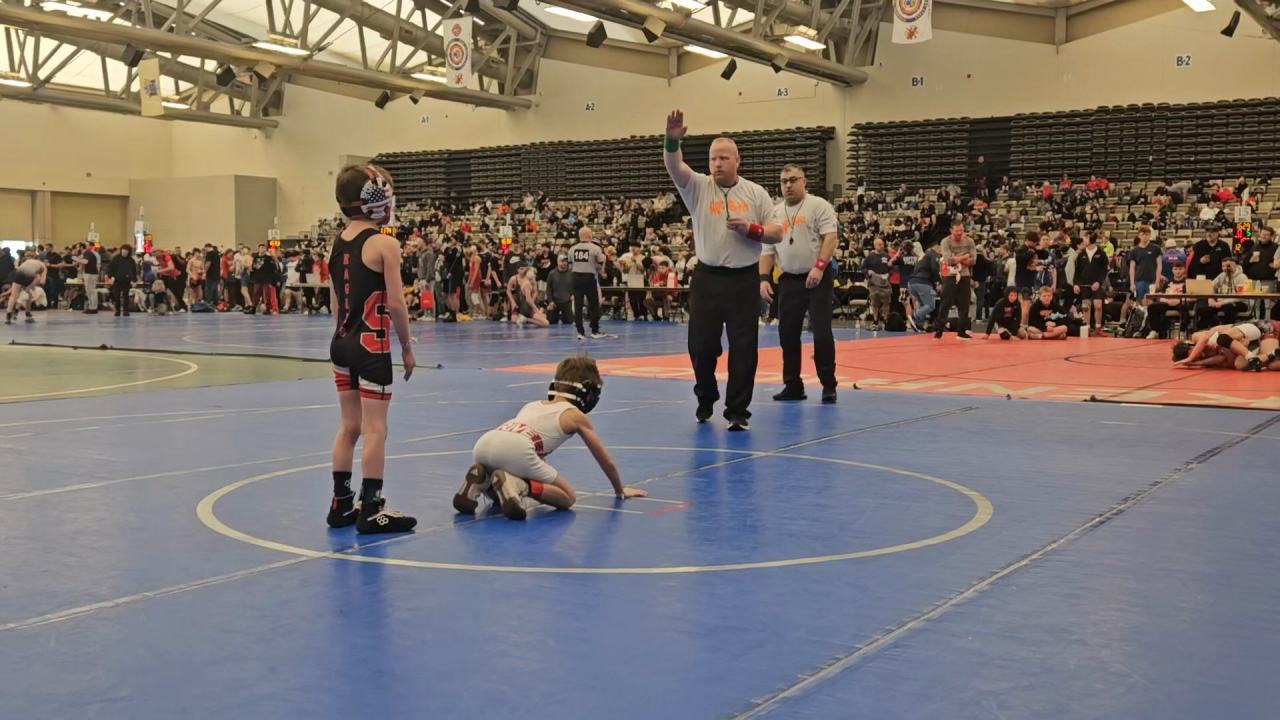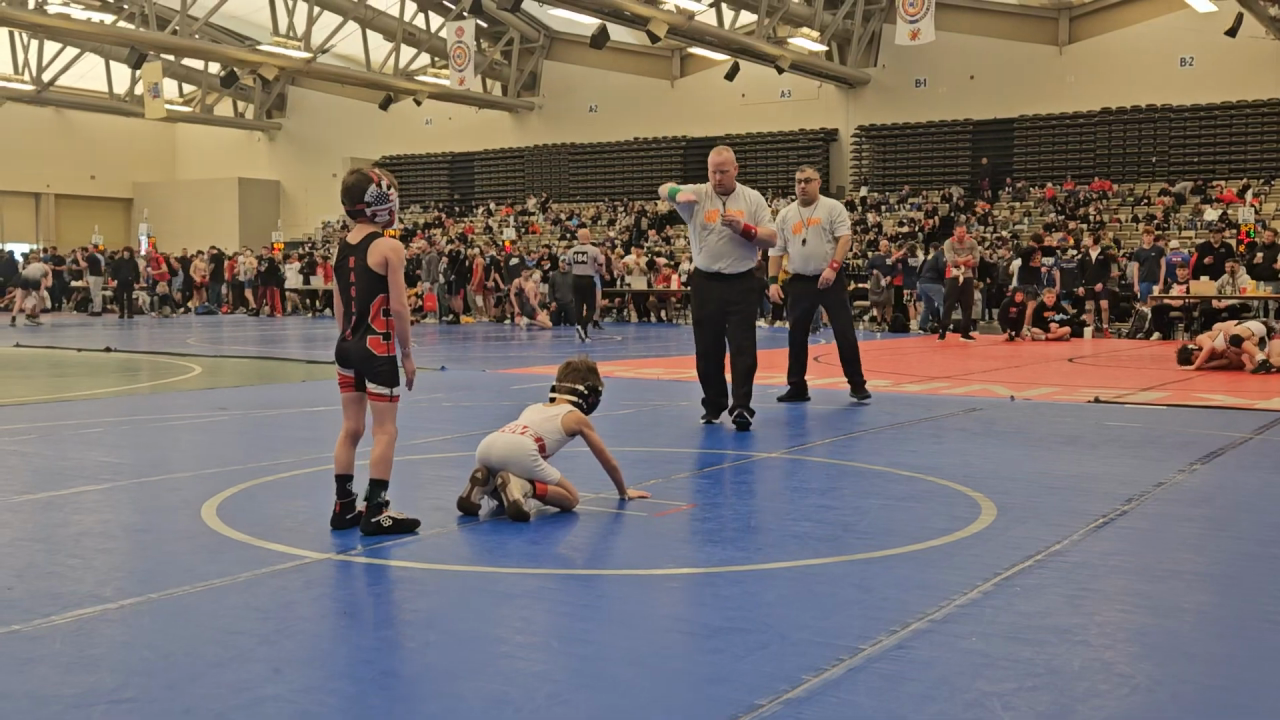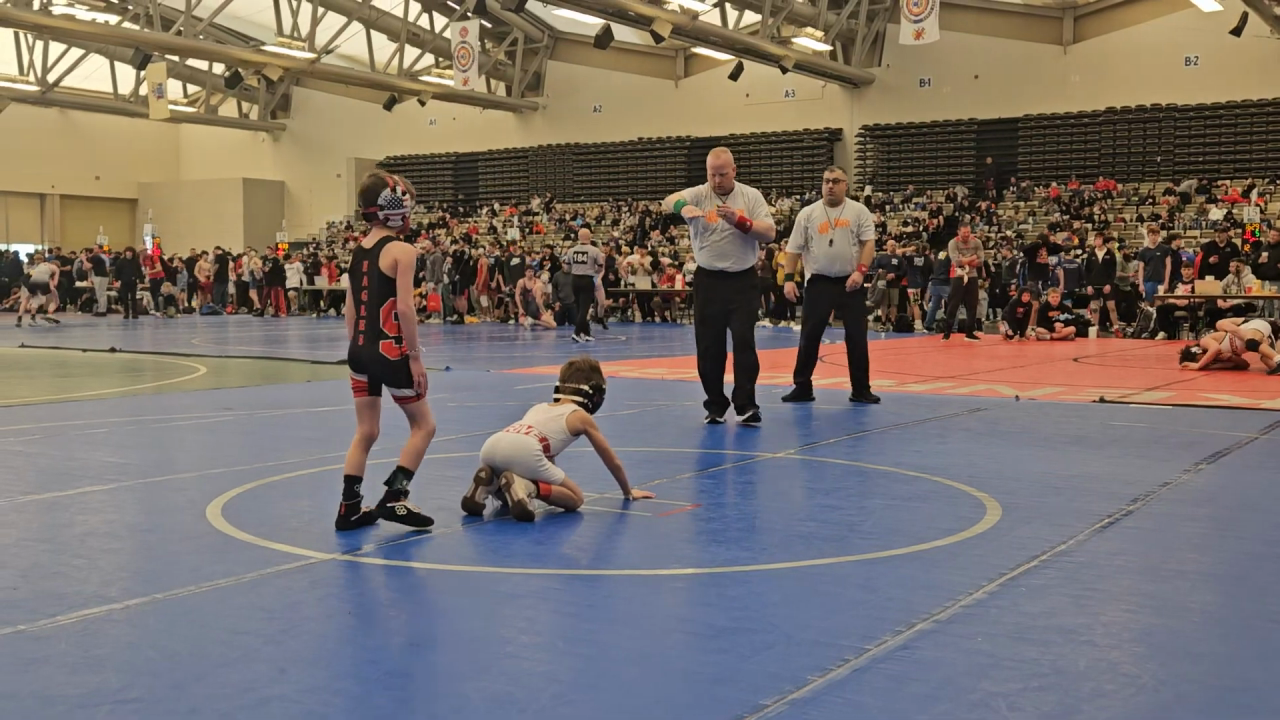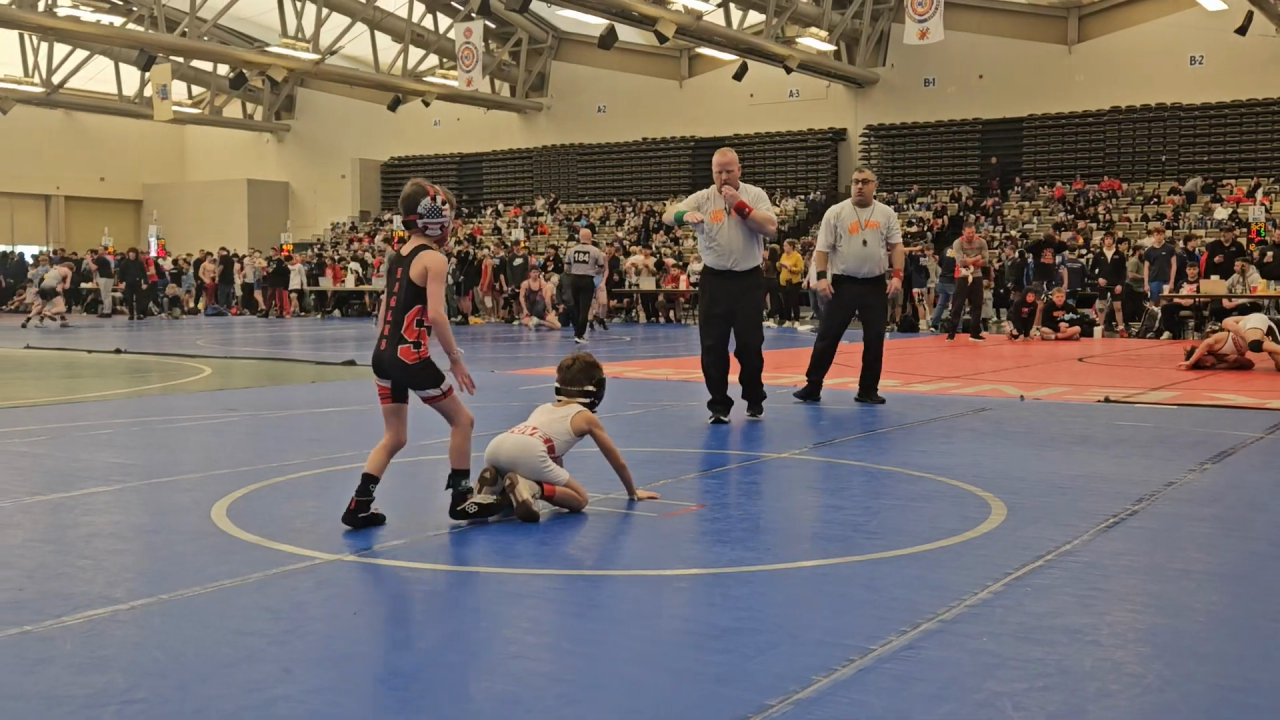
dt=0.2s
person 1, frame 1
left shoulder: (337, 245)
right shoulder: (384, 245)
left elbow: (336, 303)
right elbow: (395, 303)
right wrist: (407, 347)
left hip: (341, 343)
right hip: (371, 344)
left knee: (350, 427)
right knee: (374, 429)
left ankle: (341, 505)
right ankle: (372, 510)
person 1, frame 2
left shoulder: (342, 247)
right shoulder: (389, 247)
left elbow: (339, 307)
right elbow: (398, 306)
right wrist: (407, 353)
left hip: (346, 346)
right hip: (376, 347)
left knee: (351, 429)
right knee: (385, 431)
left ankle: (344, 508)
right ankle: (376, 511)
person 1, frame 3
left shoulder: (358, 252)
right shoulder: (402, 250)
left elbow: (350, 311)
right elbow: (405, 308)
right wrist: (415, 357)
left hip: (359, 351)
right hip: (389, 351)
left knee: (366, 432)
right knee: (423, 425)
left ankle: (350, 507)
right ankle: (394, 496)
person 1, frame 4
left shoulder: (398, 257)
right shoulder: (434, 259)
left elbow: (386, 312)
right elbow: (435, 314)
right wrist: (456, 360)
left hip: (382, 355)
right hip: (410, 356)
left knee: (394, 437)
right knee: (462, 420)
left ankle: (360, 505)
right ankle: (461, 497)
person 2, frame 1
left shoulder: (756, 193)
right shoulder: (697, 187)
left elbow: (776, 233)
right elbow: (674, 167)
left wrist: (751, 229)
right wrist: (672, 140)
left hip: (743, 281)
right hip: (706, 278)
left knee: (743, 349)
right knee: (701, 344)
left ankle: (737, 411)
right ankle: (706, 398)
person 2, frame 2
left shoulder: (752, 198)
right shoulder: (696, 196)
left elbow: (771, 238)
right elbow: (664, 191)
left wrist: (743, 228)
right wrist: (677, 193)
left hip: (741, 285)
right hip: (705, 284)
left knee: (743, 348)
right knee: (707, 350)
left ankle: (741, 407)
right ankle: (714, 405)
person 2, frame 3
left shoulder: (752, 196)
right shoulder: (697, 195)
left elbow: (769, 234)
right elbow: (668, 202)
left wrist: (739, 220)
right wrist: (684, 207)
left hip: (743, 281)
right hip: (708, 281)
left knee: (744, 343)
right knee: (709, 347)
left ankle: (746, 404)
right ankle: (716, 406)
person 2, frame 4
left shoulder: (755, 195)
right shoulder: (702, 198)
left elbow: (770, 228)
right elbow: (668, 215)
left wrist: (739, 204)
right wrist: (683, 214)
left hip: (749, 280)
right hip: (714, 281)
left knee: (750, 344)
right knee: (713, 346)
left ankle: (754, 397)
right ankle: (719, 406)
person 3, frame 1
left shoulder: (819, 206)
right shoulder: (774, 213)
left elbow: (831, 237)
right elbow: (768, 250)
left wrist: (819, 267)
right wrist: (764, 279)
left hip: (817, 277)
right hip: (789, 279)
left knee: (822, 330)
right knee: (787, 333)
left ankle: (828, 384)
right ankle: (793, 385)
person 3, frame 2
left shoulder: (833, 208)
right shoulder: (785, 215)
left elbow: (845, 238)
right elbow: (776, 251)
left wrist: (832, 267)
right wrist: (773, 281)
left hip: (831, 279)
right hip: (799, 281)
left knee: (844, 332)
right knee: (796, 335)
left ankle: (857, 384)
right ankle: (797, 387)
person 3, frame 3
left shoulder: (859, 211)
right shoulder: (808, 213)
left elbow: (869, 243)
right elbow: (794, 248)
left wrist: (860, 271)
right wrist: (789, 278)
left hip: (851, 282)
right hip: (819, 282)
left knee: (857, 337)
right knee: (809, 337)
left ankle: (861, 389)
right ankle: (802, 387)
person 3, frame 4
left shoulder: (887, 213)
right shoulder: (835, 212)
left elbow: (897, 246)
right elbow: (823, 248)
left wrist: (897, 276)
right wrist: (821, 276)
left hip: (876, 284)
right hip: (843, 283)
left knee: (874, 339)
right knee: (828, 335)
left ankle: (868, 390)
right ankle: (813, 386)
person 4, frame 1
left shoulder: (532, 406)
right shoulder: (576, 415)
right elbow: (606, 460)
right wrist: (620, 491)
left hip: (484, 444)
right hip: (515, 450)
left knee: (499, 492)
right knee: (567, 498)
left ankle: (482, 480)
right ankle: (518, 486)
person 4, frame 2
left shoulder: (534, 408)
right shoulder: (577, 417)
right elbow: (608, 461)
right wrist: (624, 492)
left hip: (486, 446)
right hip: (519, 452)
left knee: (503, 493)
right knee: (571, 499)
left ankle: (486, 483)
right ankle: (522, 488)
person 4, frame 3
left shoulder: (539, 407)
right shoulder: (581, 417)
right elbow: (612, 461)
right wrist: (628, 492)
left hip: (490, 447)
right hip: (523, 452)
left knee: (506, 494)
right knee: (575, 499)
left ankle: (489, 482)
right ankle: (527, 487)
person 4, frame 4
left shoulder: (543, 408)
right shoulder: (586, 417)
right elbow: (618, 461)
right wrist: (633, 493)
right hip: (527, 453)
right knee: (580, 500)
left ankle: (495, 481)
right ankle: (530, 488)
